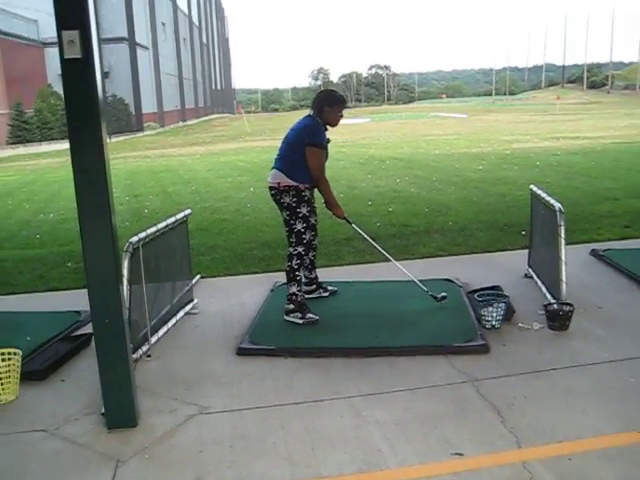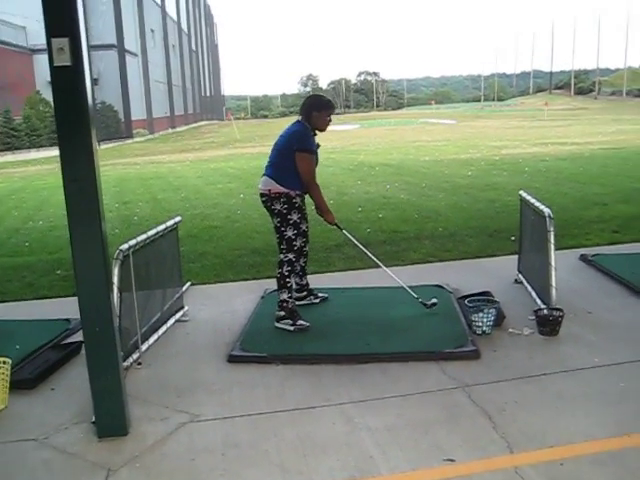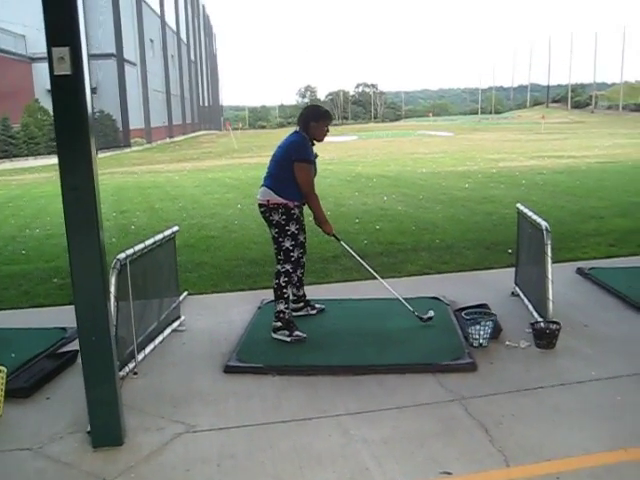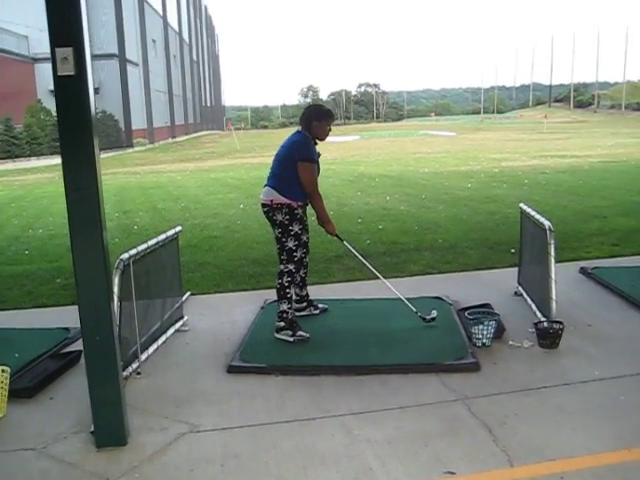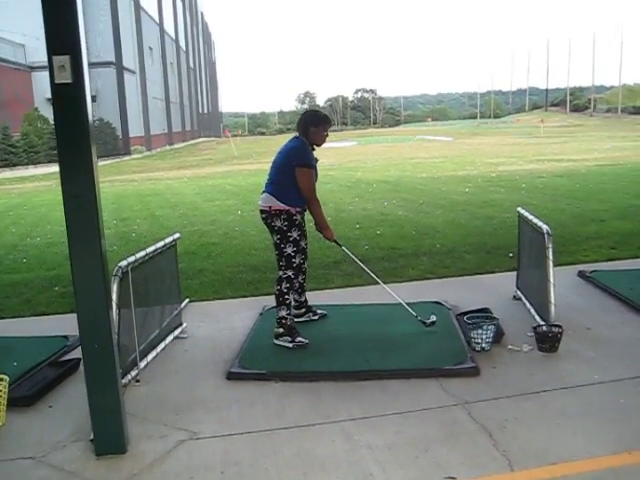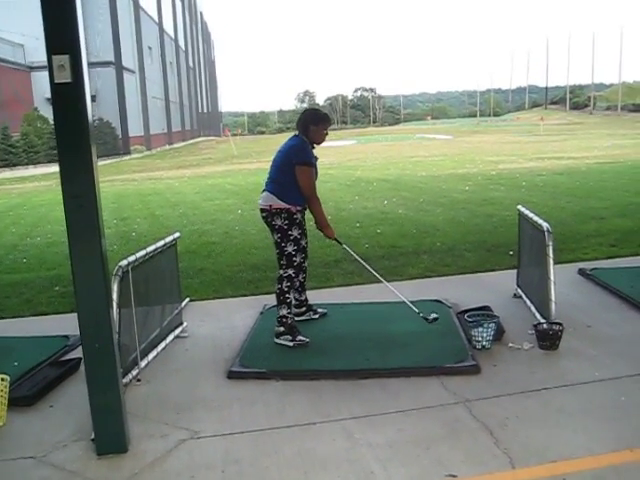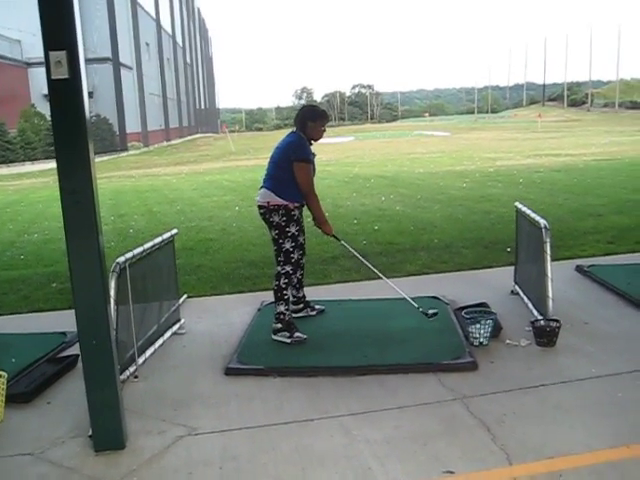
dt=0.1s
person 1, frame 1
left shoulder: (311, 125)
right shoulder: (314, 130)
left elbow: (312, 172)
right elbow: (318, 175)
left wrist: (328, 200)
right wrist: (334, 205)
left hip: (295, 187)
right hip: (287, 188)
left knee: (309, 236)
right knee: (299, 242)
left ankle: (311, 284)
right ankle: (293, 305)
person 1, frame 2
left shoulder: (300, 131)
right shoulder: (303, 136)
left elbow: (303, 178)
right elbow: (309, 181)
left wrist: (319, 206)
right wrist: (325, 210)
left hip: (287, 194)
right hip: (279, 195)
left knee: (300, 243)
right knee: (290, 249)
left ankle: (301, 291)
right ankle: (284, 311)
person 1, frame 3
left shoulder: (298, 141)
right shoulder: (301, 146)
left elbow: (301, 188)
right elbow: (308, 191)
left wrist: (317, 217)
right wrist: (323, 221)
left hip: (286, 205)
right hip: (278, 206)
left knee: (297, 254)
right knee: (287, 260)
left ankle: (298, 302)
right ankle: (281, 322)
person 1, frame 4
left shoulder: (301, 141)
right shoulder: (304, 146)
left elbow: (305, 188)
right elbow: (312, 190)
left wrist: (320, 216)
right wrist: (326, 221)
left hip: (289, 205)
right hip: (282, 206)
left knee: (301, 254)
right knee: (290, 260)
left ankle: (301, 302)
right ankle: (284, 322)
person 1, frame 5
left shoulder: (298, 147)
right shoulder: (301, 152)
left elbow: (302, 193)
right elbow: (310, 196)
left wrist: (318, 222)
right wrist: (324, 226)
left hip: (287, 211)
right hip: (280, 212)
left knee: (299, 260)
right knee: (289, 266)
left ankle: (300, 308)
right ankle: (283, 328)
person 1, frame 6
left shoulder: (298, 145)
right shoulder: (301, 150)
left elbow: (303, 192)
right elbow: (310, 194)
left wrist: (318, 220)
right wrist: (325, 225)
left hip: (287, 209)
right hip: (280, 211)
left knee: (300, 259)
right knee: (289, 265)
left ankle: (300, 307)
right ankle: (283, 327)
person 1, frame 7
left shoulder: (295, 141)
right shoulder: (299, 146)
left elbow: (300, 188)
right elbow: (308, 191)
left wrist: (315, 217)
right wrist: (323, 221)
left hip: (285, 206)
right hip: (278, 207)
left knee: (297, 255)
right knee: (287, 261)
left ankle: (298, 303)
right ankle: (281, 324)
